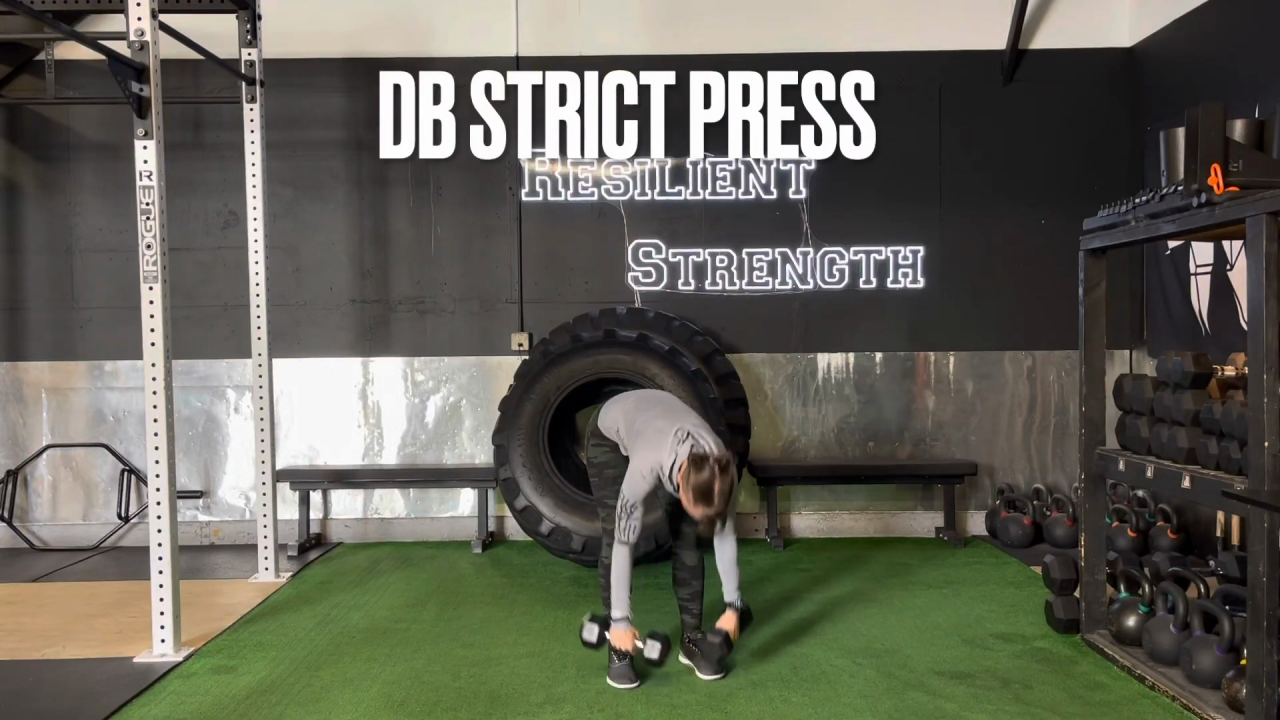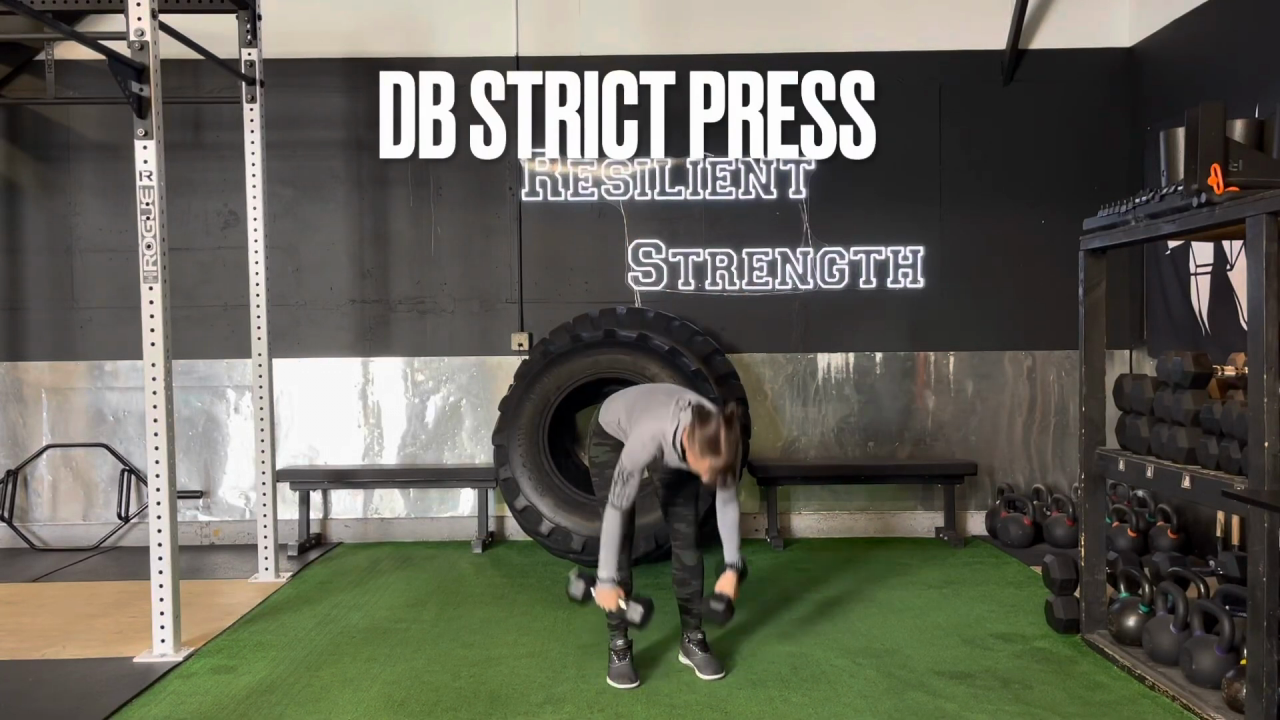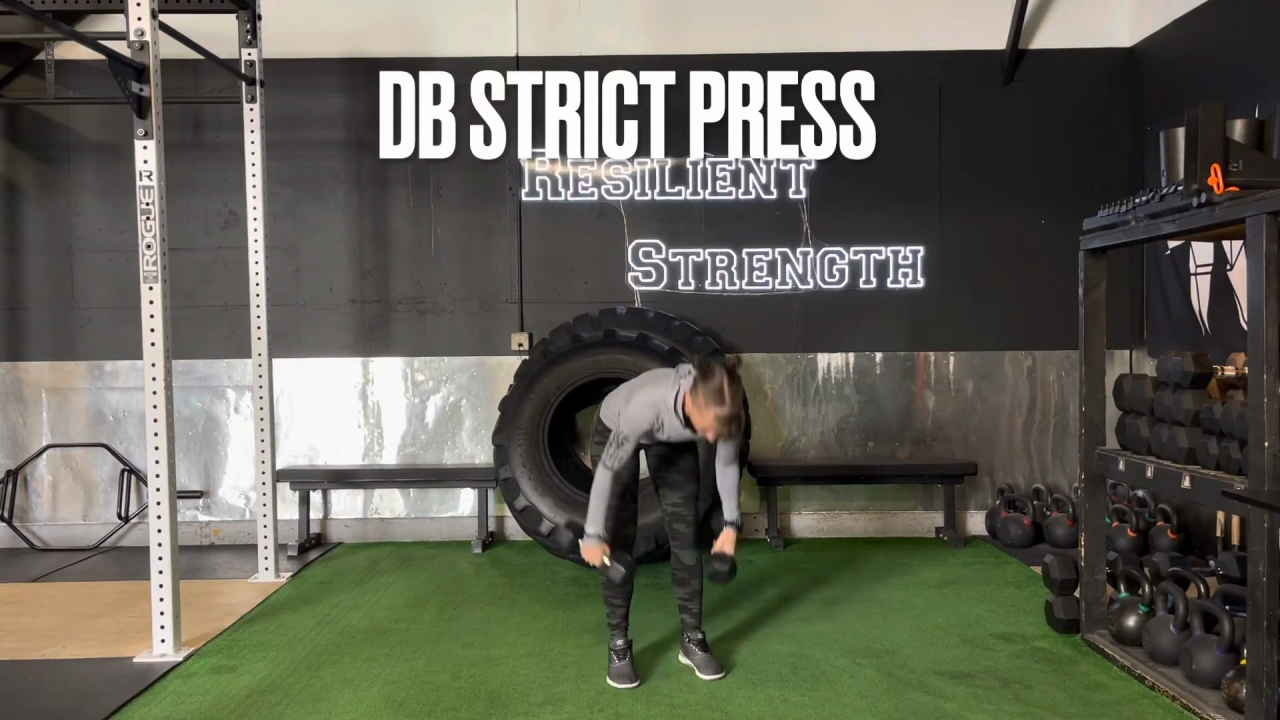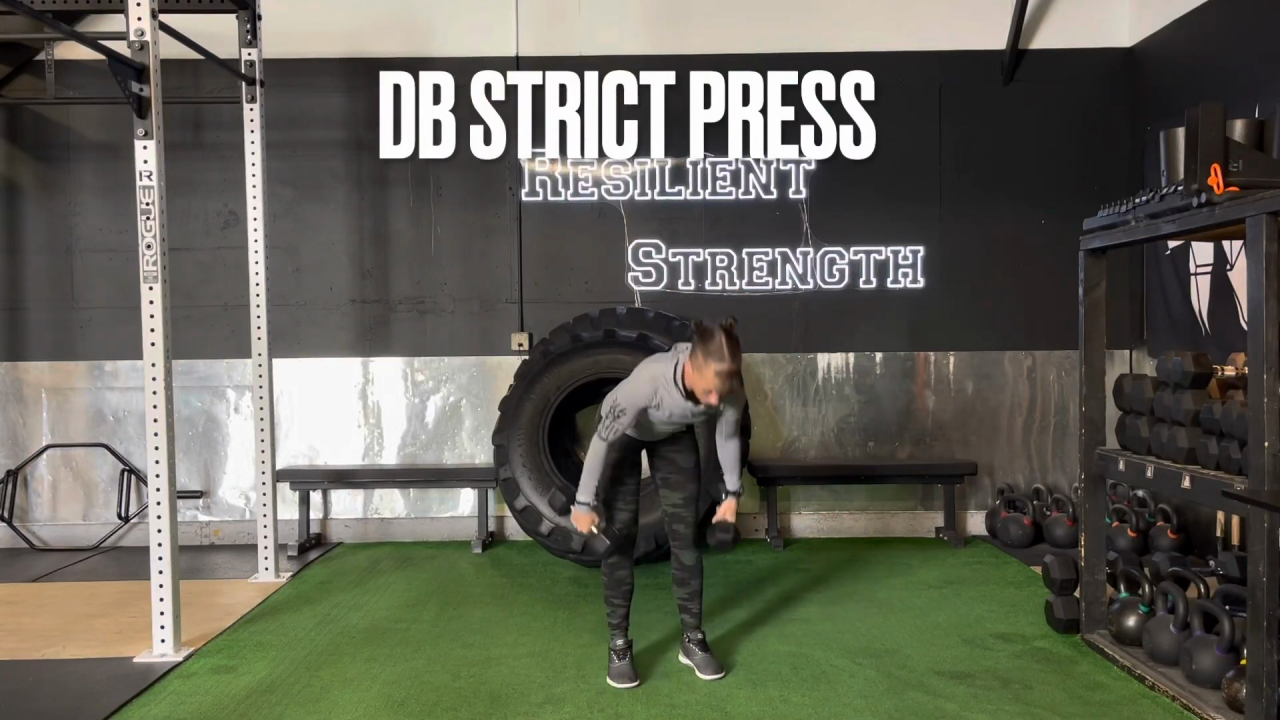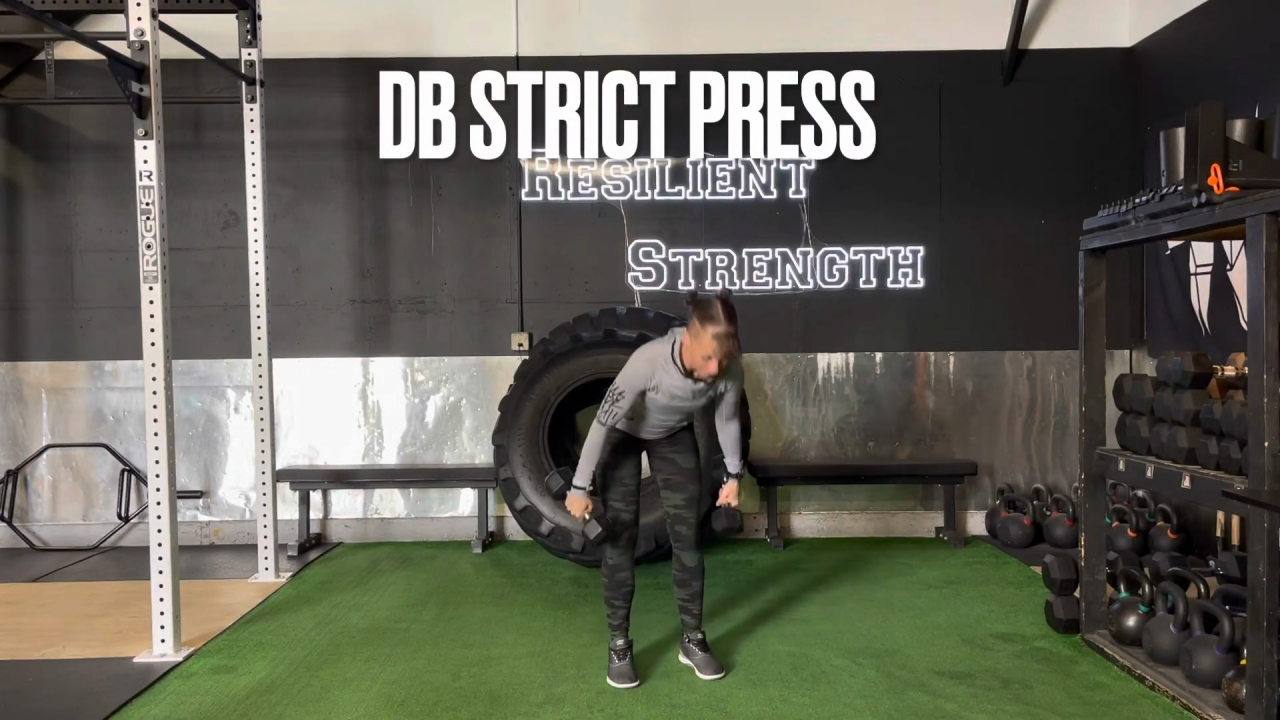
dt=0.1s
person 1, frame 1
left shoulder: (718, 470)
right shoulder: (647, 464)
left elbow: (725, 535)
right elbow: (623, 543)
left wrist: (731, 605)
right wrist: (620, 619)
right hip: (611, 433)
left knee: (687, 539)
right knee: (616, 538)
left ankle: (693, 640)
right ankle: (619, 647)
person 1, frame 2
left shoulder: (719, 444)
right shoulder: (650, 435)
left elbow: (728, 500)
right elbow: (616, 507)
left wrist: (732, 566)
right wrist: (605, 579)
left hip: (670, 424)
right hip: (614, 433)
left knee: (686, 538)
right knee: (620, 538)
left ankle: (692, 639)
right ankle: (618, 646)
person 1, frame 3
left shoulder: (724, 413)
right shoulder: (650, 401)
left elbow: (727, 465)
right elbow: (609, 467)
left wrist: (731, 524)
right wrist: (594, 533)
left hip: (672, 443)
right hip: (615, 425)
left knee: (685, 533)
right knee: (621, 536)
left ankle: (693, 639)
right ankle: (618, 645)
person 1, frame 4
left shoulder: (726, 387)
right shoulder: (650, 377)
left elbow: (728, 438)
right elbow: (603, 438)
left wrist: (731, 494)
right wrist: (584, 502)
left hip: (674, 437)
right hip: (626, 432)
left knee: (685, 534)
right knee: (621, 535)
left ankle: (693, 639)
right ankle: (619, 645)
person 1, frame 5
left shoulder: (727, 369)
right shoulder: (650, 360)
left elbow: (728, 420)
right elbow: (603, 422)
left wrist: (733, 475)
right wrist: (580, 486)
left hip: (675, 437)
right hip: (625, 434)
left knee: (687, 533)
right knee: (620, 534)
left ankle: (693, 639)
right ankle: (619, 646)
